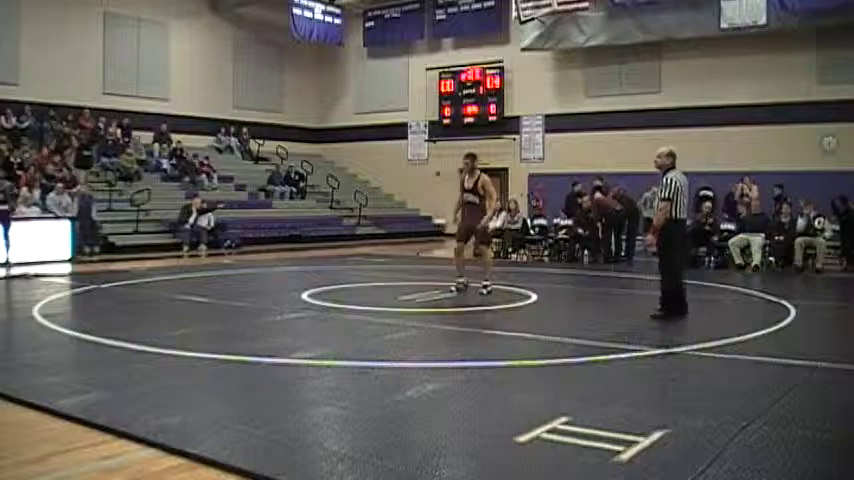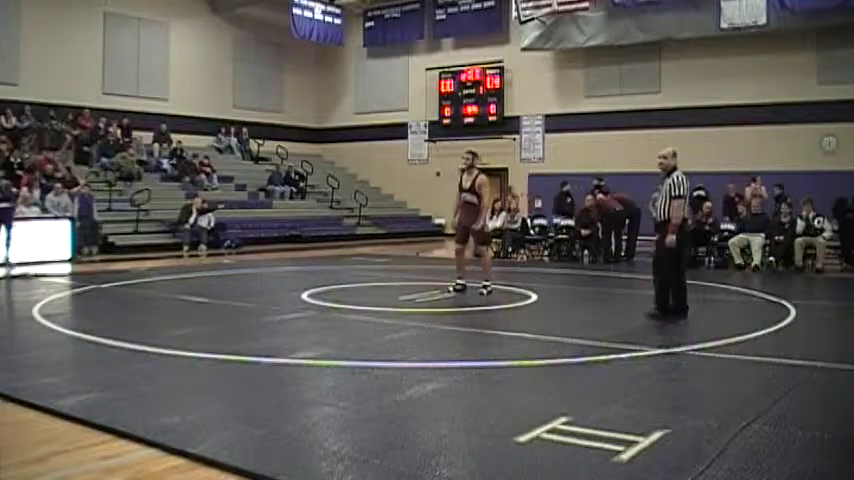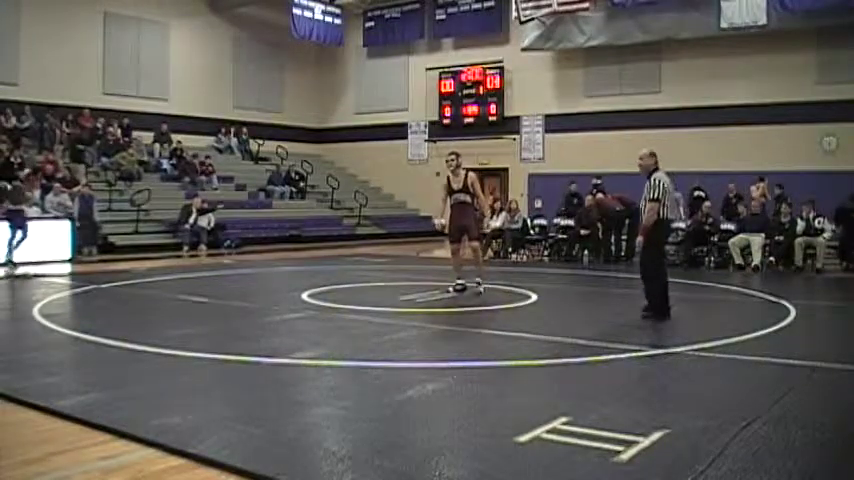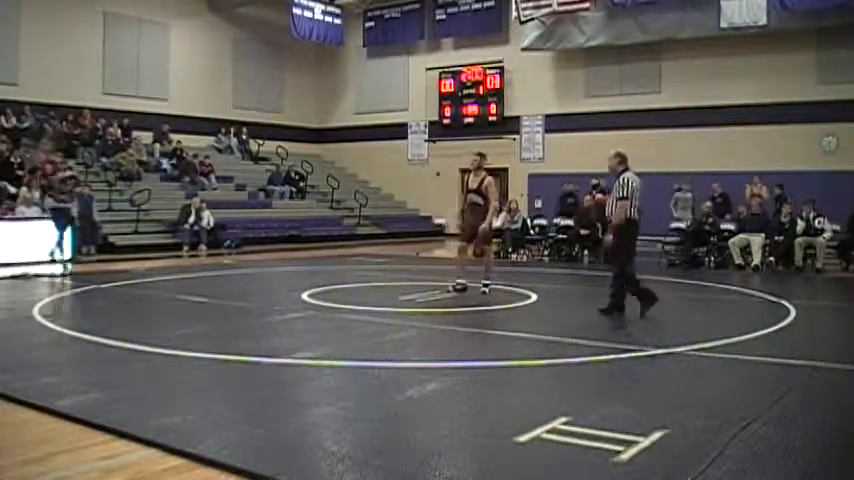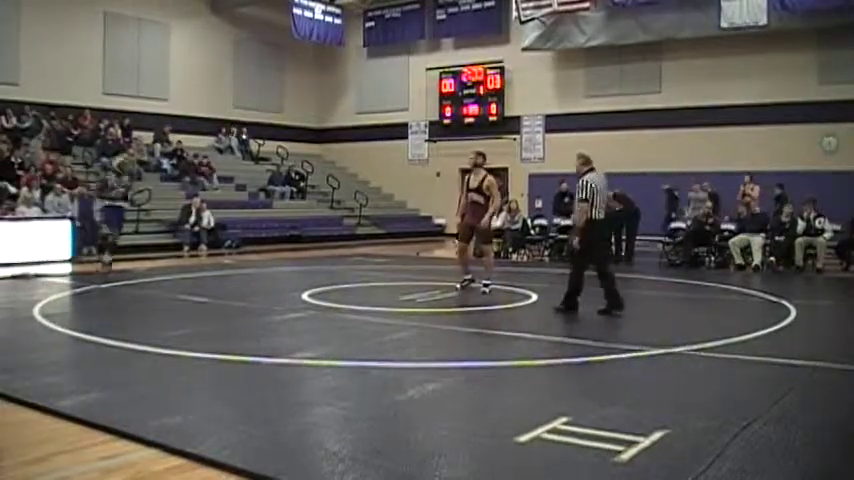
dt=0.7s
person 1, frame 1
left shoulder: (669, 178)
right shoulder: (680, 176)
left elbow: (663, 209)
left wrist: (653, 232)
left hip: (670, 228)
right hip: (680, 226)
left knee: (668, 269)
right knee: (675, 269)
left ankle: (669, 309)
right ankle: (679, 306)
person 1, frame 2
left shoulder: (676, 178)
right shoulder: (668, 179)
left elbow: (678, 207)
left wrist: (672, 232)
left hip: (671, 229)
right hip: (669, 229)
left knee: (662, 268)
right knee: (676, 270)
left ankle: (663, 308)
right ankle: (680, 308)
person 1, frame 3
left shoulder: (655, 180)
right shoulder: (657, 177)
left elbow: (652, 210)
left wrist: (642, 233)
left hip: (656, 228)
right hip: (656, 227)
left knee: (655, 268)
right knee: (648, 266)
left ankle: (660, 309)
right ankle: (654, 303)
person 1, frame 4
left shoulder: (624, 179)
right shoulder: (628, 177)
left elbow: (621, 208)
left wrist: (611, 232)
left hip: (622, 228)
right hip: (627, 227)
left knee: (621, 267)
right knee: (620, 267)
left ankle: (646, 296)
right ankle: (616, 303)
person 1, frame 5
left shoulder: (585, 180)
right shoulder: (600, 177)
left elbow: (583, 209)
left wrist: (577, 234)
left hip: (588, 228)
right hip: (600, 226)
left knee: (577, 267)
right knee: (602, 267)
left ankle: (570, 303)
right ankle: (614, 302)
person 2, frame 1
left shoulder: (483, 179)
right shoulder: (463, 177)
left elbow: (493, 197)
left wrist: (488, 216)
right wrist: (455, 213)
left hip: (479, 217)
right hip: (465, 216)
left knee: (483, 249)
right knee: (458, 248)
left ankle: (487, 283)
right ankle: (461, 280)
person 2, frame 2
left shoulder: (481, 178)
right shoulder: (461, 176)
left elbow: (485, 201)
left wrist: (482, 220)
right wrist: (454, 217)
left hip: (477, 218)
right hip: (463, 217)
left knee: (482, 251)
right knee: (458, 249)
left ankle: (487, 283)
right ankle: (460, 282)
person 2, frame 3
left shoulder: (470, 176)
right shoulder: (447, 180)
left elbow: (480, 196)
right elbow: (444, 200)
left wrist: (486, 215)
right wrist: (440, 218)
left hip: (470, 214)
right hip: (454, 216)
left knee: (475, 246)
right knee: (454, 249)
left ankle: (479, 279)
right ankle: (459, 282)
person 2, frame 4
left shoulder: (488, 180)
right shoulder: (468, 177)
left elbow: (494, 203)
left wrist: (487, 222)
right wrist: (461, 217)
left hip: (483, 218)
right hip: (469, 216)
left knee: (486, 249)
right knee: (461, 247)
left ankle: (486, 282)
right ankle: (461, 282)
person 2, frame 5
left shoulder: (488, 179)
right shoulder: (468, 178)
left elbow: (497, 200)
left wrist: (488, 216)
right wrist: (459, 216)
left hip: (482, 218)
right hip: (468, 216)
left knee: (486, 249)
right knee: (461, 247)
left ankle: (487, 282)
right ankle: (467, 276)
